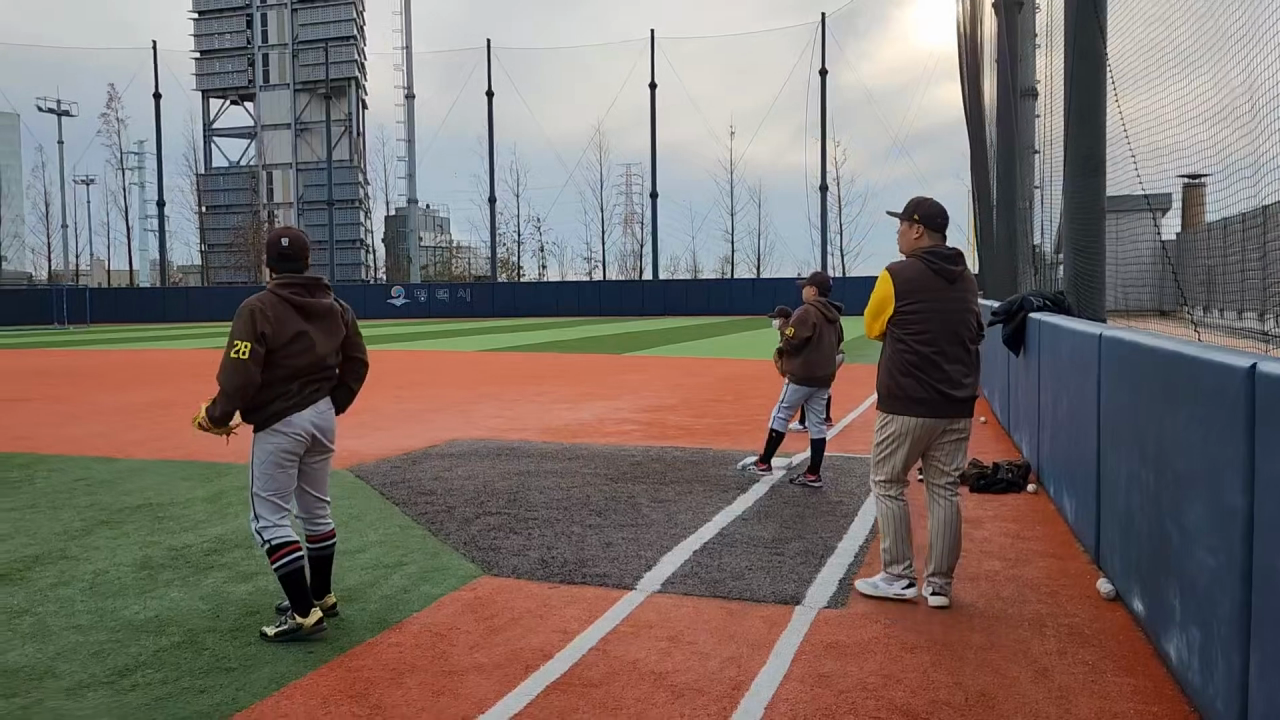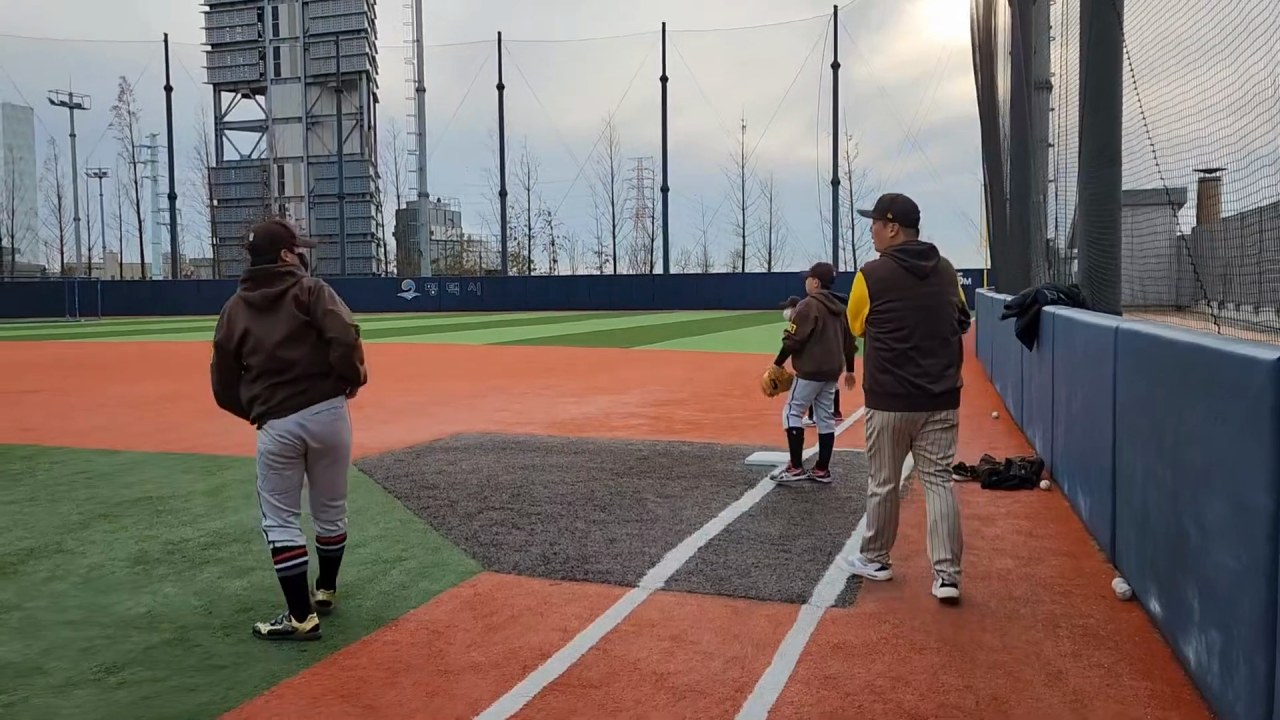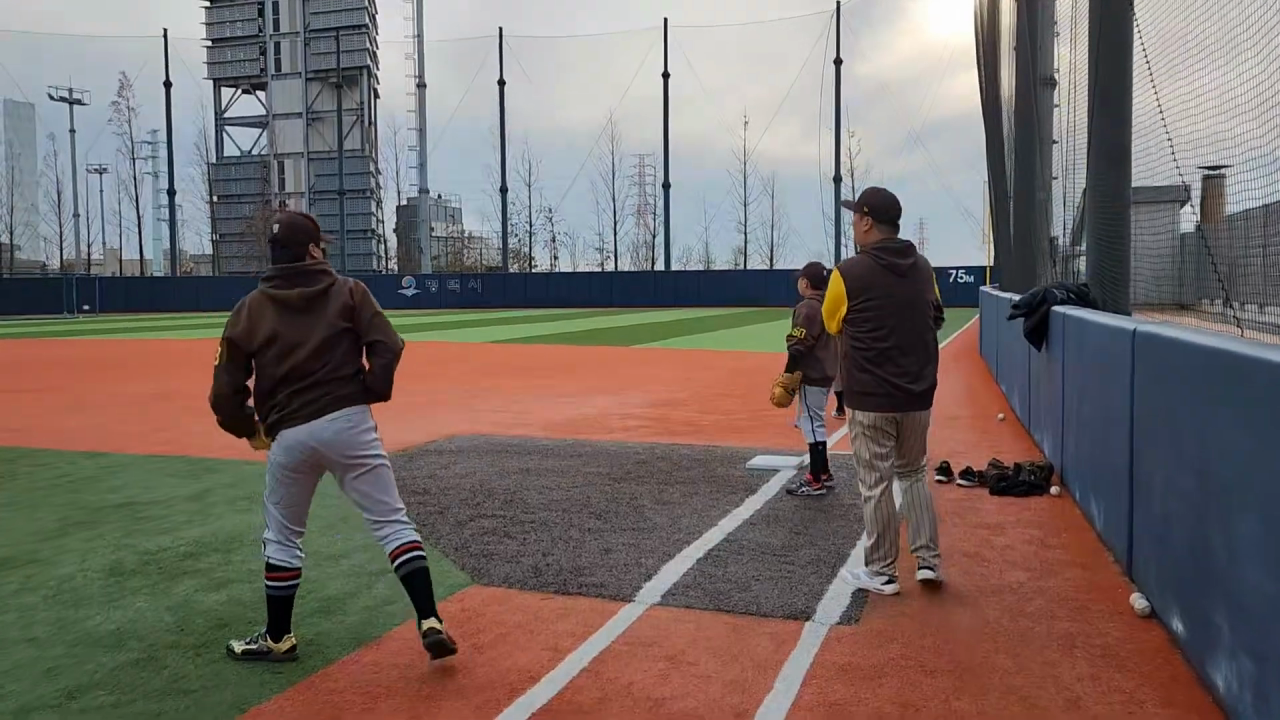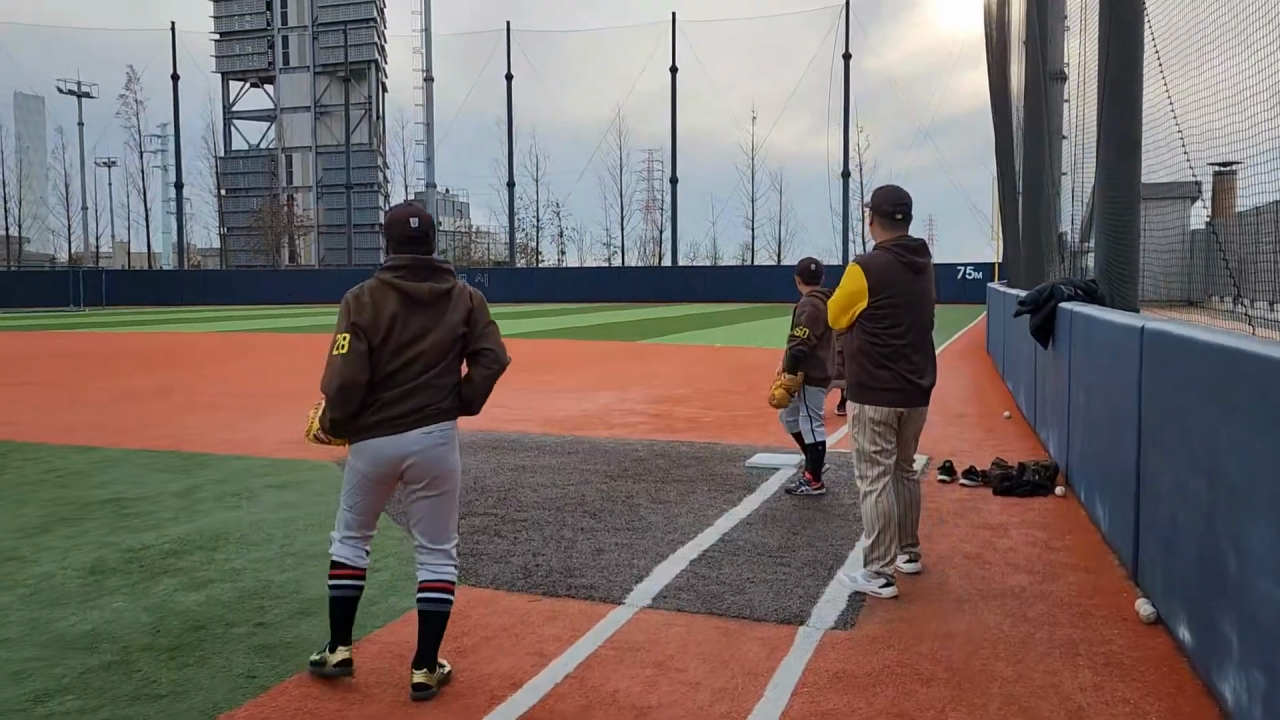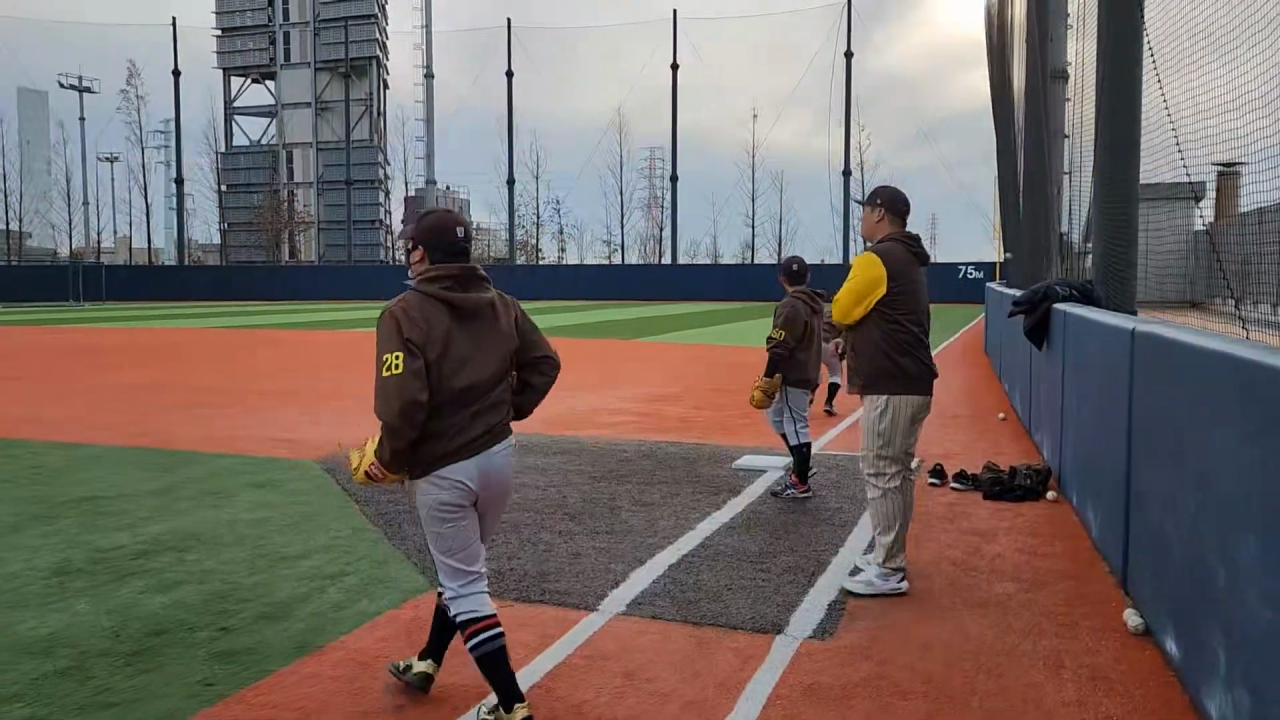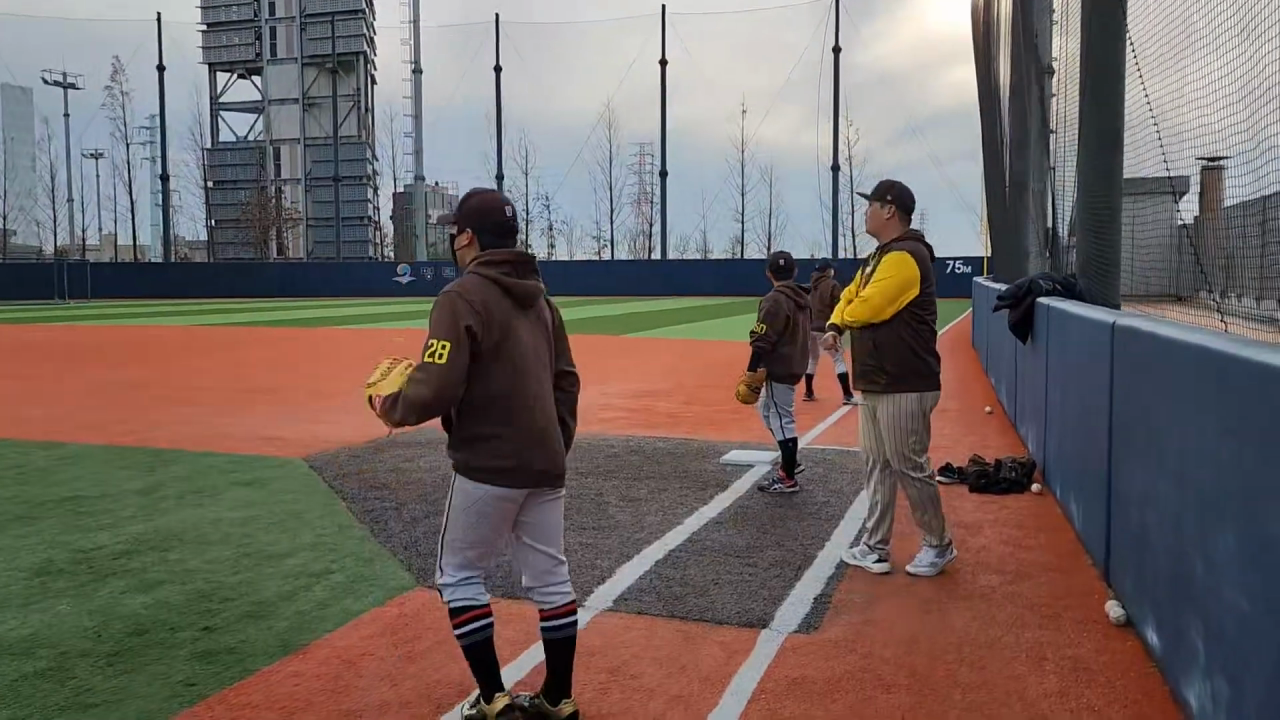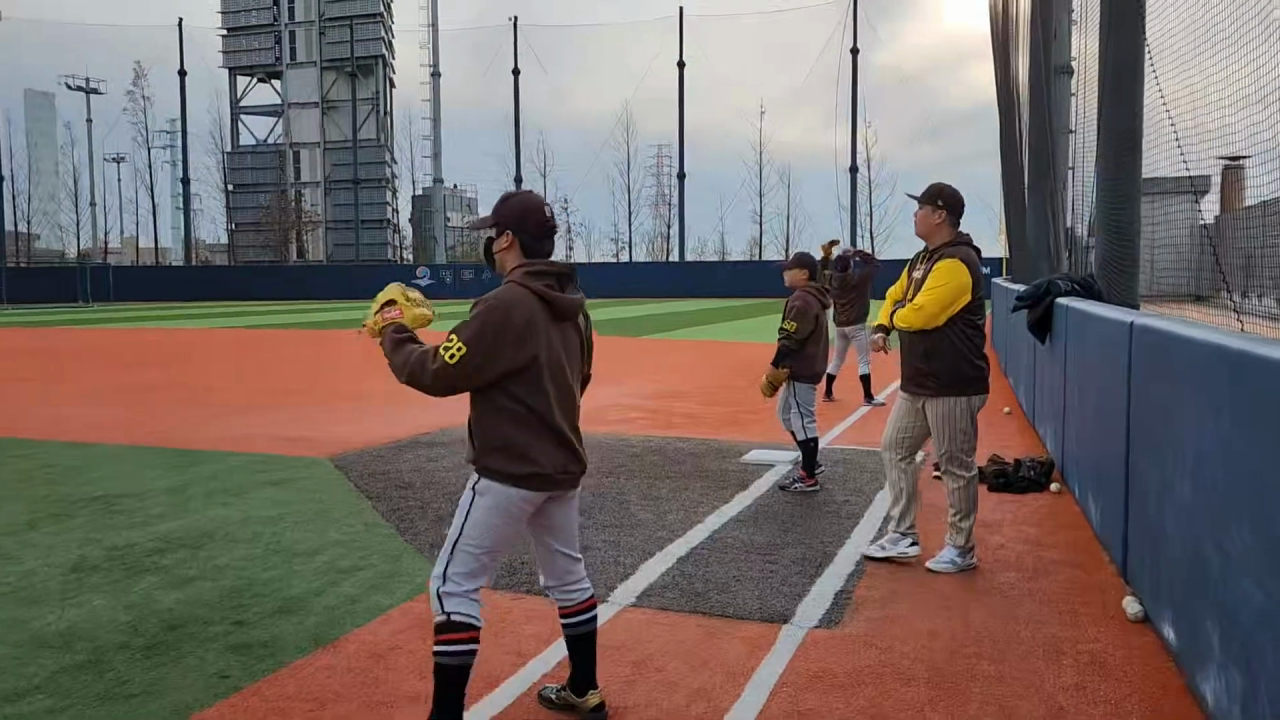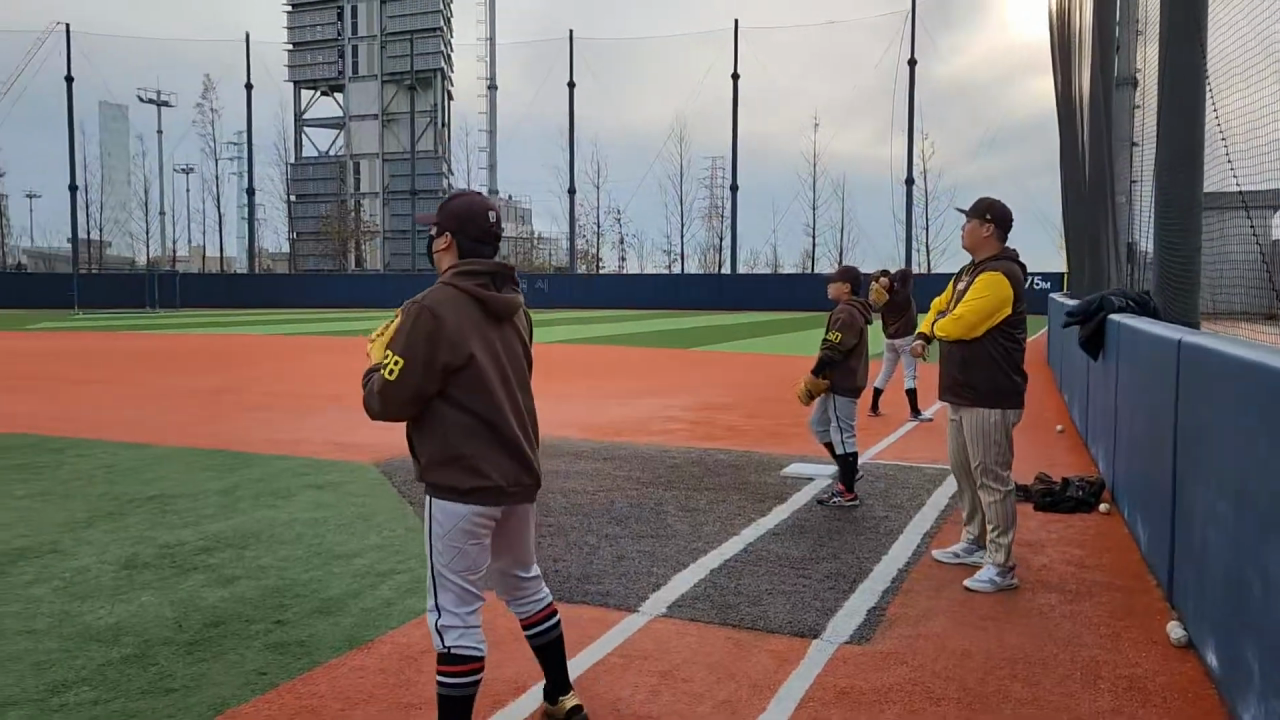
dt=0.5s
person 1, frame 1
left shoulder: (256, 308)
right shoulder: (334, 306)
left elbow: (240, 378)
right elbow: (357, 362)
left wrist: (215, 416)
left hip: (279, 425)
right hip: (322, 417)
left knee: (271, 519)
right knee: (316, 510)
left ankle: (304, 611)
right ankle: (321, 596)
person 1, frame 2
left shoulder: (234, 310)
right shoulder: (312, 291)
left elbow: (224, 387)
right elbow: (345, 338)
right wrist: (351, 380)
left hip: (276, 426)
right hip: (328, 414)
left knee: (280, 521)
right knee: (331, 511)
left ankle: (301, 617)
right ankle: (324, 592)
person 1, frame 3
left shoulder: (249, 310)
right shoulder: (349, 292)
left elbow: (225, 392)
right elbow: (387, 347)
left wrist: (246, 429)
right wrist: (372, 394)
left hip: (291, 435)
right hip: (351, 424)
left knee: (281, 537)
right knee: (392, 522)
left ankle: (276, 639)
right ankle: (429, 621)
person 1, frame 4
left shoulder: (363, 298)
right shoulder: (465, 297)
left elbow: (346, 377)
right elbow: (492, 359)
left wrist: (331, 425)
right wrist: (460, 405)
left hip: (373, 441)
right hip: (436, 439)
left knee: (349, 538)
right knee: (436, 552)
left ankle: (338, 647)
right ankle: (425, 666)
person 1, frame 5
left shoulder: (403, 313)
right shoulder: (501, 304)
left elbow: (402, 401)
right elbow: (543, 363)
left wrist: (388, 458)
left hip: (440, 468)
right hip: (498, 456)
left knee: (464, 586)
right knee: (466, 569)
right ankle: (428, 663)
person 1, frame 6
left shoulder: (461, 296)
right shoulder: (538, 297)
left elbow: (436, 390)
right elbow: (565, 378)
left wrist: (391, 407)
left hip: (487, 466)
right hip: (545, 464)
left knee: (460, 575)
right knee: (550, 576)
person 1, frame 7
left shoulder: (503, 306)
right shoulder: (573, 305)
left elbow: (438, 375)
left wrist: (393, 335)
left hip: (507, 472)
right hip: (561, 467)
left knee: (455, 588)
right knee: (568, 575)
person 1, frame 8
left shoulder: (431, 308)
right shoulder: (514, 307)
left elbow: (389, 402)
left wrist: (377, 367)
left hip: (461, 485)
right hip: (519, 478)
left knee: (456, 615)
right knee: (524, 584)
person 2, frame 1
left shoulder: (896, 275)
right shoulder: (967, 280)
left elbow: (874, 328)
right elbow: (976, 333)
left hip: (907, 405)
right hip: (957, 406)
left knee: (887, 486)
right knee: (945, 492)
left ankle: (899, 576)
right ankle: (939, 584)
person 2, frame 2
left shoulder: (872, 275)
right shoulder: (946, 271)
left elbow: (857, 326)
right elbow: (962, 322)
left hip: (889, 399)
right hip: (941, 399)
left knee: (883, 483)
right knee: (939, 482)
left ankle: (875, 560)
right ankle: (946, 574)
person 2, frame 3
left shoulder: (850, 272)
right shoulder: (923, 267)
left elbow: (832, 323)
right elbow: (936, 318)
left hip: (870, 398)
right hip: (918, 394)
left knee: (876, 485)
right knee: (913, 475)
left ankle: (882, 573)
right ankle: (927, 560)
person 2, frame 4
left shoulder: (865, 268)
right shoulder: (924, 266)
left elbow: (836, 318)
left hip: (874, 393)
right hip: (917, 390)
left knee: (875, 480)
right knee: (904, 471)
left ankle: (879, 574)
right ankle: (908, 552)
person 2, frame 5
left shoulder: (876, 258)
right shoulder: (906, 259)
left elbow: (842, 310)
left wrist: (847, 314)
right wrist: (847, 339)
left hip: (890, 386)
right hip: (910, 383)
left knee: (881, 473)
right knee: (896, 471)
left ankle: (889, 568)
right ankle: (890, 558)
person 2, frame 6
left shoulder: (905, 257)
right shoulder: (879, 257)
left elbow: (867, 309)
right elbow: (850, 297)
left wrist: (846, 314)
right wrist: (835, 326)
left hip: (905, 385)
right hip: (876, 382)
left knee: (908, 468)
right knee: (879, 466)
left ankle: (938, 545)
right ankle: (875, 547)
person 2, frame 7
left shoulder: (957, 263)
right shoulder: (922, 260)
left elbow: (920, 315)
right elbow: (895, 296)
left wrist: (895, 315)
right wrist: (882, 328)
left hip: (953, 386)
right hip: (917, 383)
left knee: (956, 466)
right knee: (896, 448)
left ankle: (961, 548)
right ankle: (902, 535)
person 2, frame 8
left shoulder: (999, 276)
right shoulder: (969, 272)
left elbow: (957, 325)
right elbow: (940, 308)
left wrist: (936, 326)
right wrist: (922, 336)
left hip: (990, 399)
right hip: (961, 394)
left knee: (992, 480)
right knee: (964, 473)
left ankle: (1001, 566)
right ankle: (974, 543)
person 3, frame 1
left shoulder: (805, 312)
right shoulder: (834, 316)
left elbow: (790, 343)
left wrist: (783, 328)
left hip: (802, 376)
right hip: (824, 378)
left knee: (781, 415)
right knee: (817, 424)
left ankle: (764, 462)
right ankle: (813, 474)
person 3, frame 2
left shoulder: (808, 305)
right shoulder: (839, 308)
left elbow: (793, 340)
right elbow: (849, 341)
left wrist: (778, 364)
right wrist: (849, 370)
left hip: (810, 371)
right hip: (832, 372)
left knee: (793, 413)
right knee: (825, 418)
left ankle: (795, 467)
right ankle: (822, 469)
person 3, frame 3
left shoulder: (807, 308)
left elbow: (799, 346)
left wrist: (788, 374)
left hip: (812, 375)
right hip: (823, 372)
left knee: (812, 424)
right knee: (813, 422)
left ankle: (816, 481)
right ankle: (823, 471)
person 3, frame 4
left shoulder: (808, 305)
right shoulder: (823, 303)
left elbow: (801, 345)
left wrist: (790, 373)
right wrist: (788, 366)
left hip: (810, 375)
right hip: (815, 372)
left knee: (811, 423)
right knee: (788, 415)
left ankle: (814, 480)
right ankle: (813, 462)
person 3, frame 5
left shoulder: (790, 306)
right shoulder: (813, 304)
left elbow: (779, 347)
left wrist: (767, 378)
left hip: (793, 375)
right hip: (806, 372)
left knee: (796, 425)
right knee: (777, 415)
left ankle: (800, 484)
right ankle: (801, 465)
person 3, frame 6
left shoulder: (774, 300)
right shoulder: (801, 299)
left elbow: (762, 340)
left wrist: (751, 372)
left hip: (779, 369)
right hip: (793, 365)
left knee: (782, 420)
right knee: (767, 410)
left ankle: (788, 478)
right ankle: (790, 462)
person 3, frame 7
left shoulder: (801, 300)
right shoulder: (814, 298)
left elbow: (790, 338)
left wrist: (774, 366)
right wrist: (782, 366)
left hip: (801, 370)
right hip: (803, 367)
left knee: (803, 420)
right knee: (787, 414)
left ankle: (808, 477)
right ankle: (810, 463)
person 3, frame 8
left shoulder: (845, 312)
right shoulder: (853, 311)
left elbow: (834, 350)
left wrist: (814, 373)
right wrist: (821, 376)
left hip: (842, 383)
right hip: (839, 381)
left knee: (842, 434)
right knee: (819, 424)
left ankle: (847, 492)
right ankle: (848, 472)
